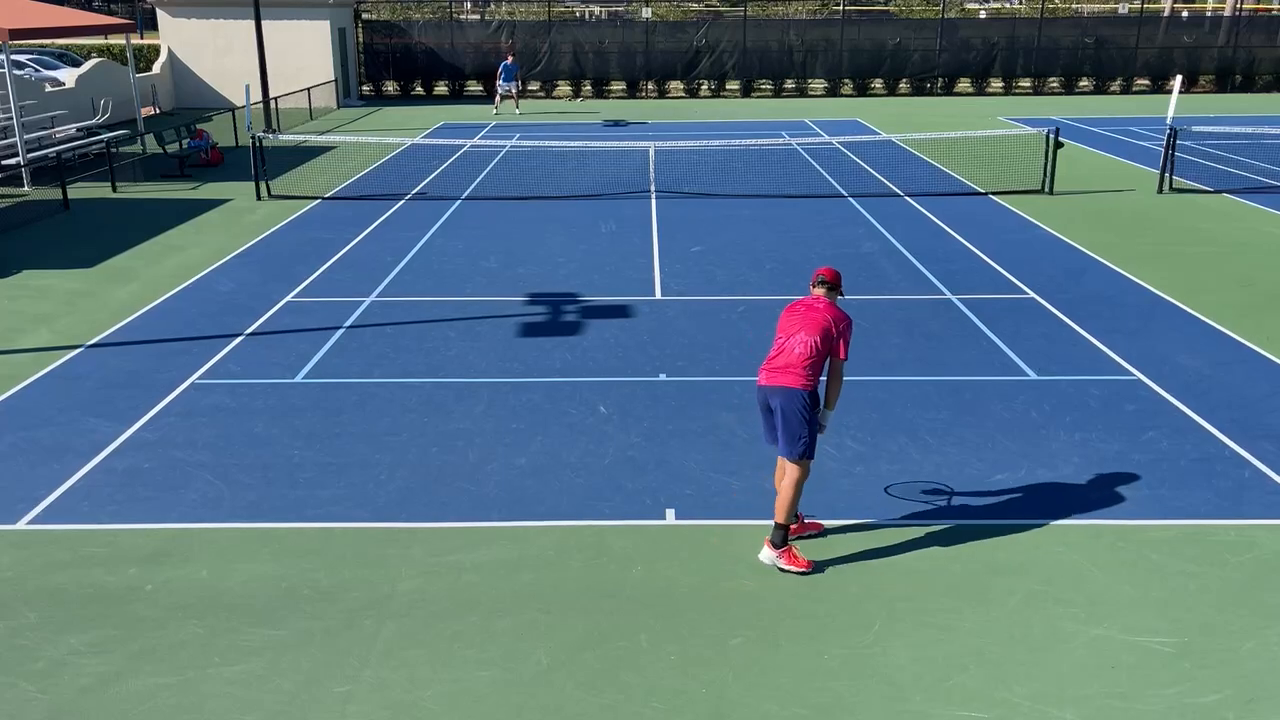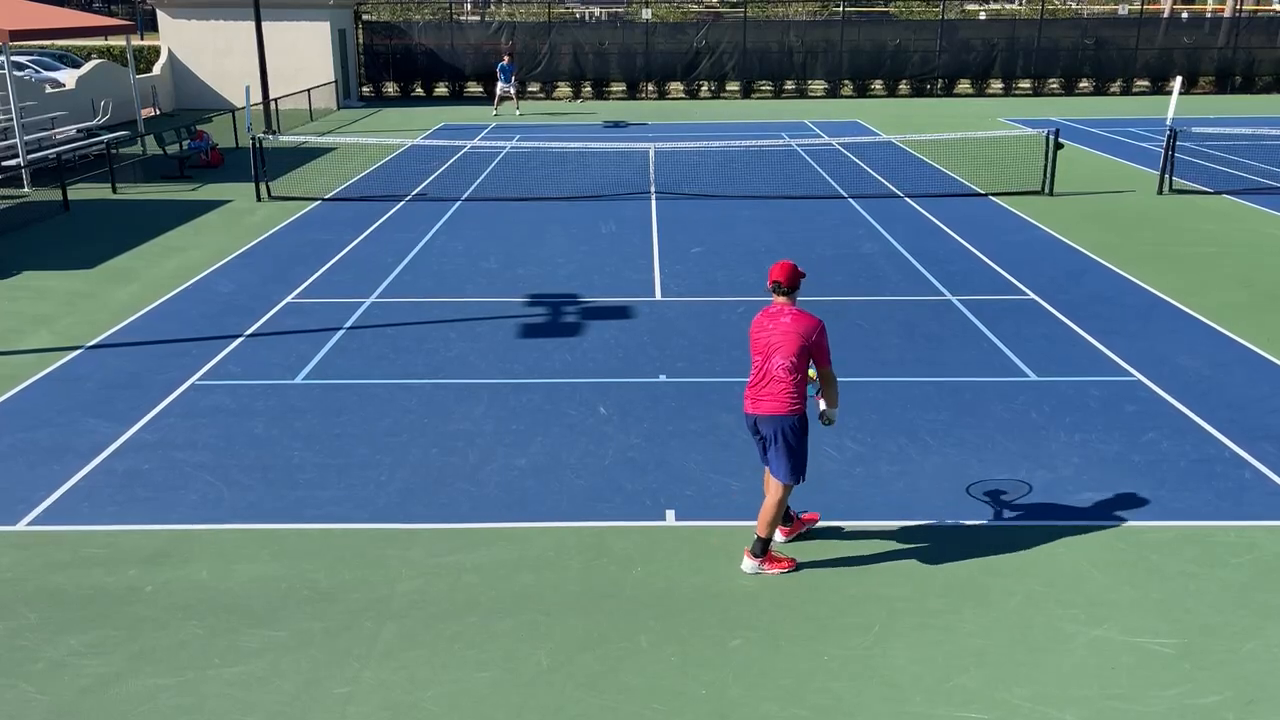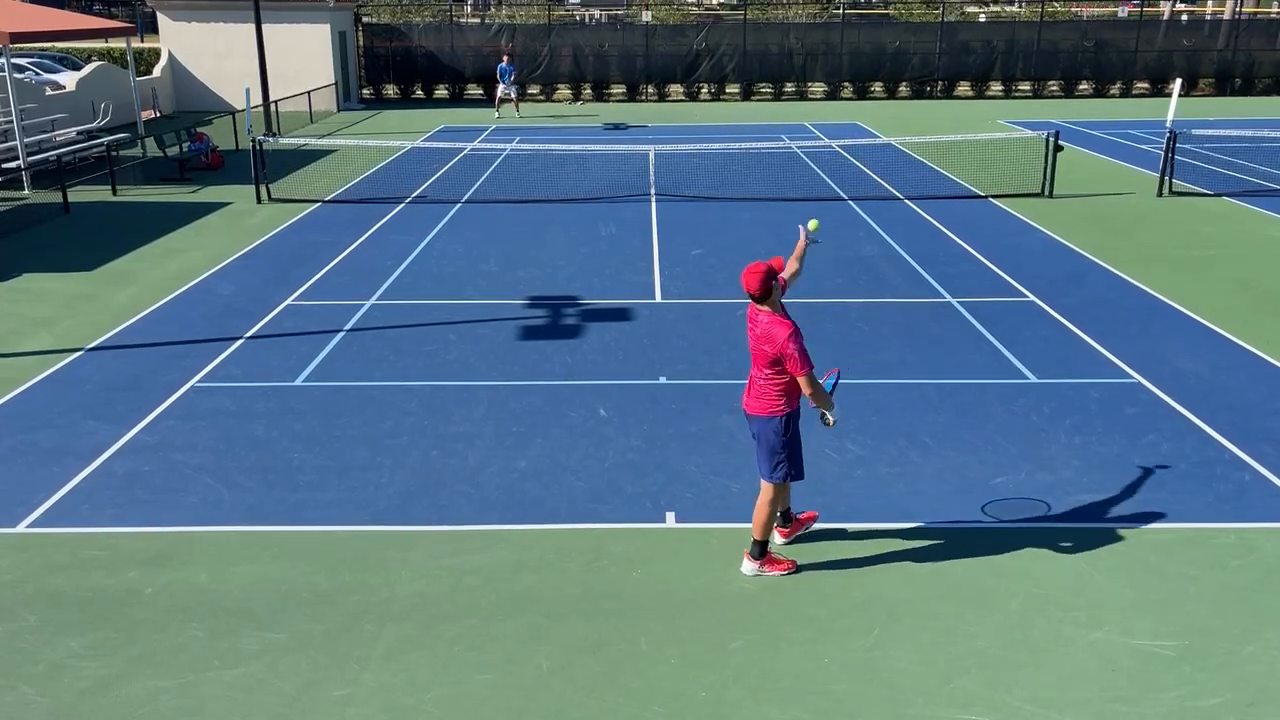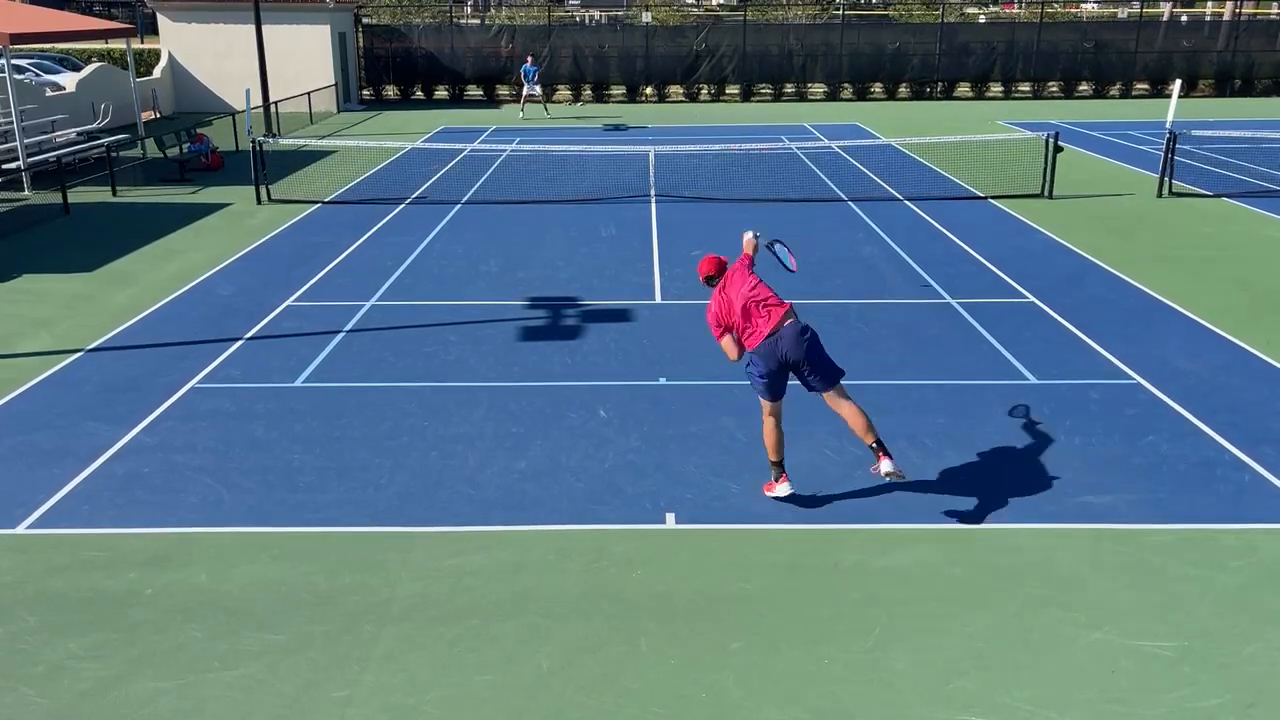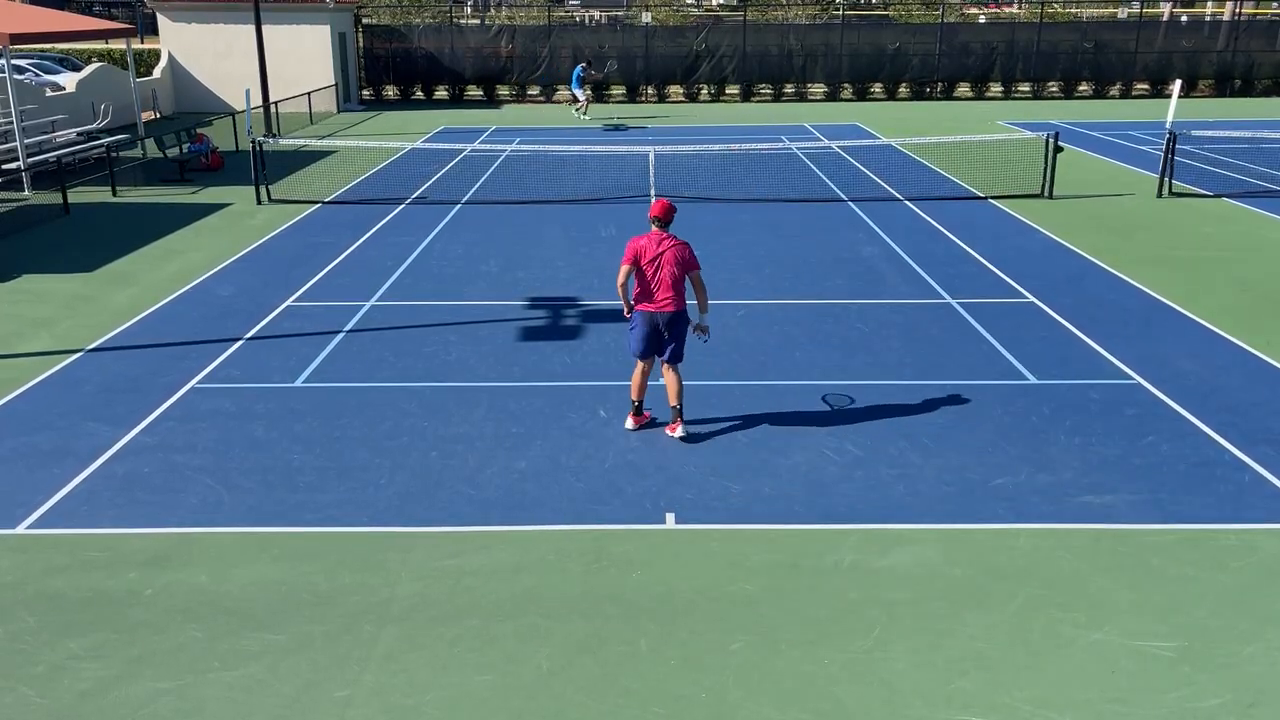
dt=1s
person 1, frame 1
left shoulder: (790, 309)
right shoulder: (840, 319)
right elbow: (835, 374)
right wrist: (825, 416)
left hip: (766, 384)
right hip: (795, 390)
left knee: (786, 455)
right knee: (797, 469)
left ankle: (791, 522)
right ankle: (776, 546)
person 1, frame 2
left shoulder: (758, 321)
right shoulder: (812, 325)
right elbow: (827, 378)
right wrist: (831, 409)
left hip: (753, 408)
right hip: (784, 413)
left knee: (772, 471)
right knee: (781, 485)
left ankle: (787, 523)
right ankle: (757, 555)
person 1, frame 3
left shoulder: (757, 304)
right shoulder: (785, 333)
left elbow: (789, 272)
right elbow: (809, 388)
left wrist: (803, 244)
right wrist: (829, 409)
left hip: (757, 405)
right hip: (774, 414)
left knee: (785, 472)
right knee: (774, 486)
left ankle: (785, 523)
right ankle: (756, 558)
person 1, frame 4
left shoulder: (715, 311)
right shoulder: (739, 271)
left elbow: (735, 355)
right elbow: (751, 246)
right wrist: (750, 238)
left hip: (762, 353)
right hip: (793, 333)
left knee: (771, 414)
right knee: (837, 397)
left ankle: (778, 480)
right ankle: (883, 458)
person 1, frame 5
left shoulder: (636, 244)
right shoulder: (683, 248)
left elbow: (621, 283)
right elbow: (700, 289)
left wrist: (627, 306)
right wrist: (703, 319)
left hip: (644, 315)
right hip: (673, 315)
left knee: (643, 365)
right knee: (671, 368)
left ankle: (635, 415)
right ankle: (677, 421)
